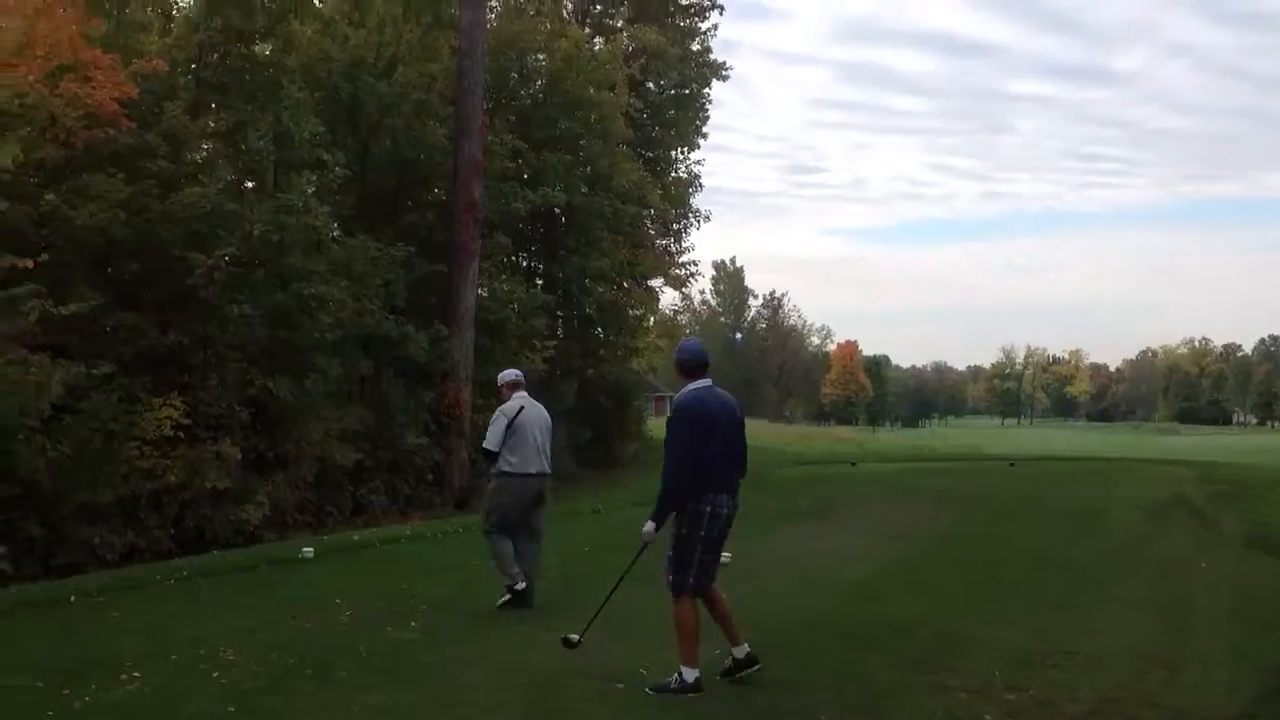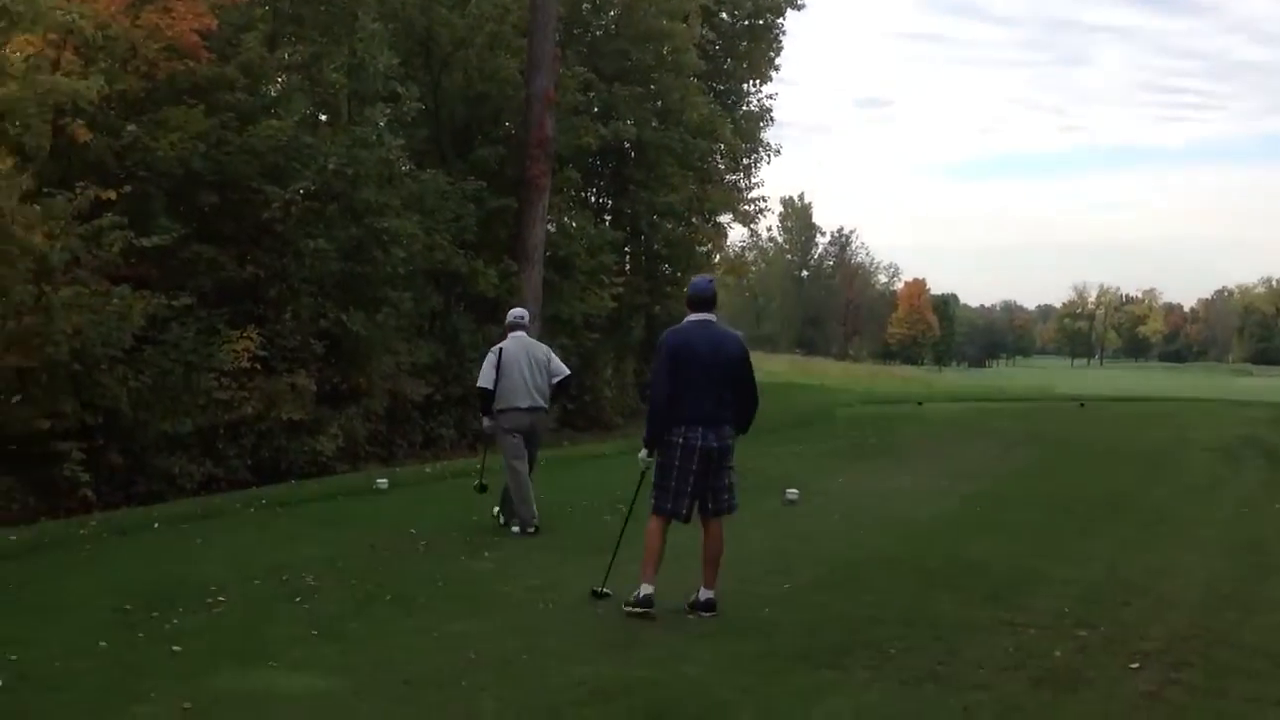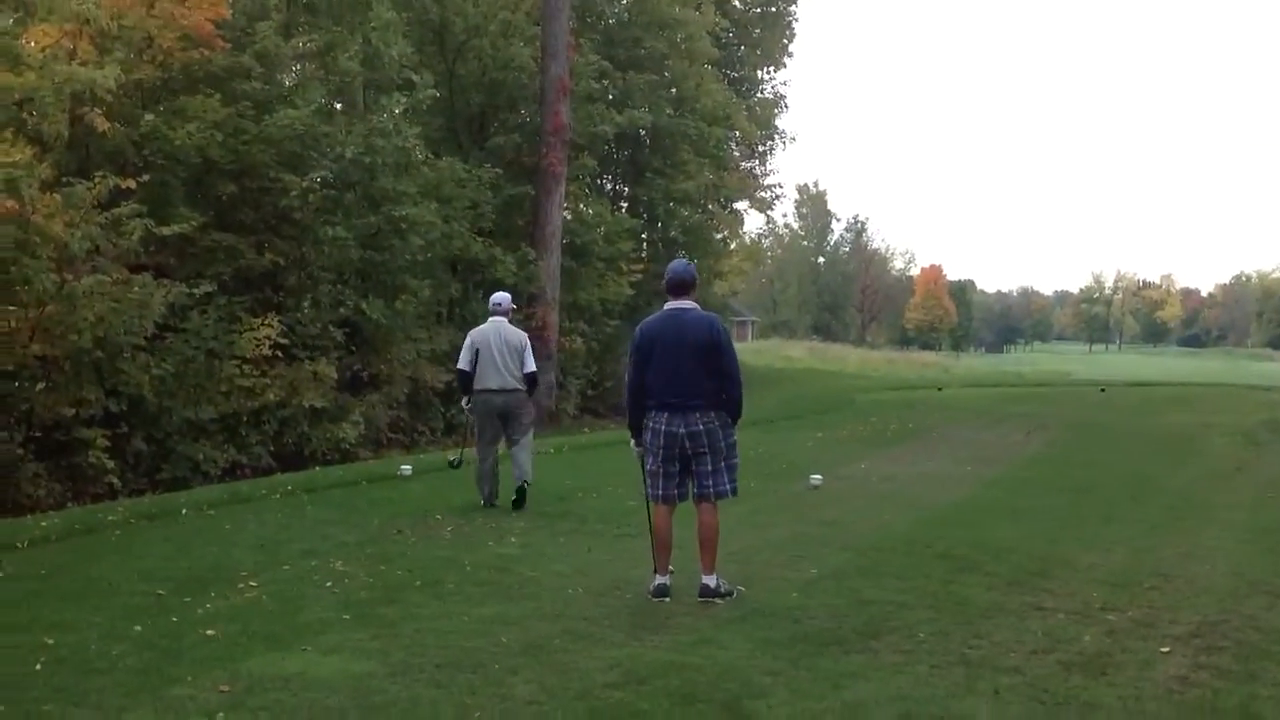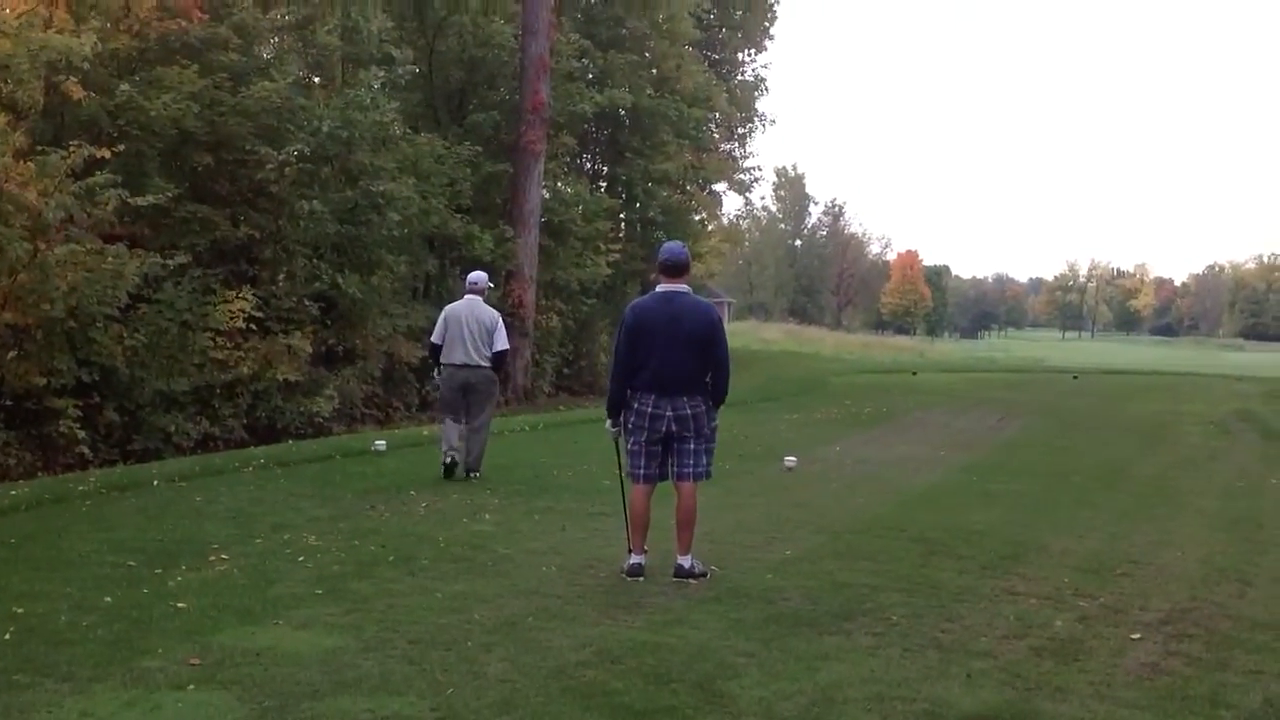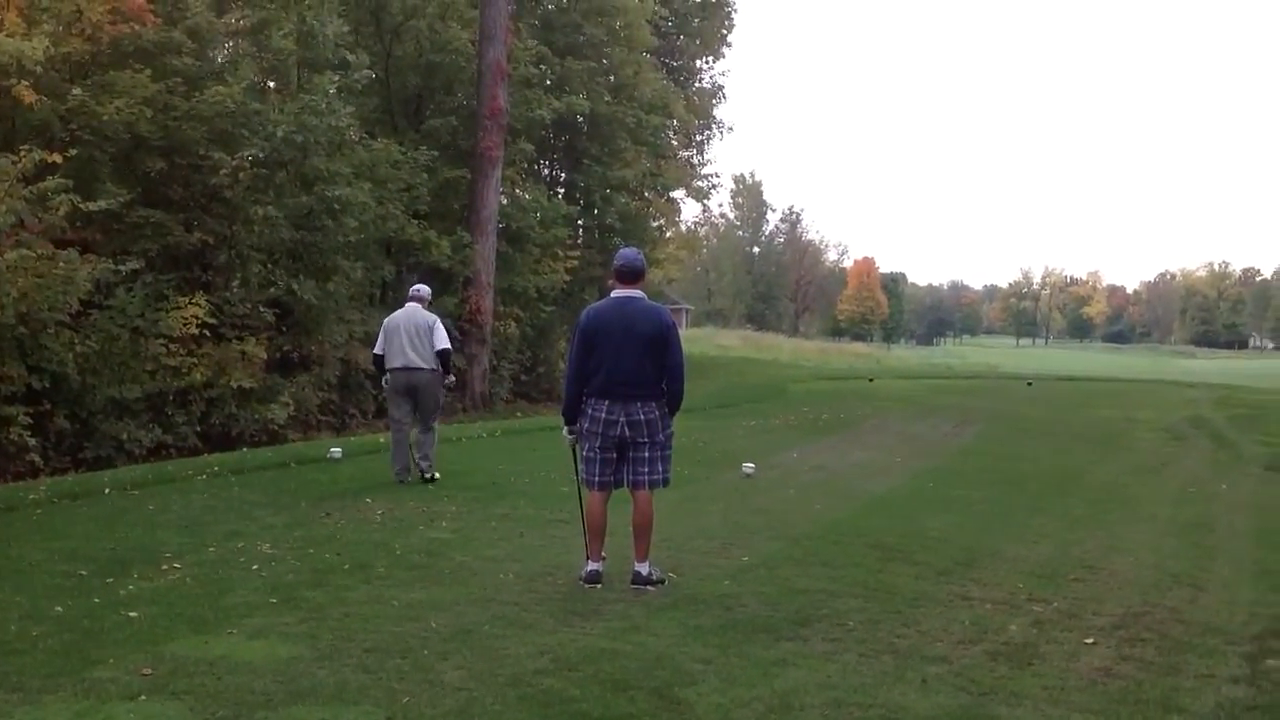
dt=1s
person 1, frame 1
left shoulder: (685, 406)
right shoulder: (727, 402)
left elbow: (677, 470)
right elbow: (739, 456)
left wrist: (657, 518)
left hip: (697, 505)
right hip: (724, 500)
left knee: (682, 588)
right knee: (701, 582)
left ankle: (688, 674)
right ankle: (741, 652)
person 1, frame 2
left shoulder: (673, 339)
right shoulder: (733, 341)
left elbow: (660, 396)
right elbow: (749, 396)
left wrist: (650, 442)
right wrist: (736, 430)
left hip: (682, 435)
right hip: (720, 436)
left knee: (660, 514)
right knee: (713, 518)
left ankle: (646, 590)
right ankle: (707, 594)
person 1, frame 3
left shoulder: (647, 329)
right shoulder: (711, 324)
left elbow: (635, 384)
right elbow: (731, 378)
left wrist: (636, 431)
right wrist: (731, 419)
left hip: (661, 423)
right hip: (706, 421)
left knee: (662, 504)
right knee: (707, 503)
left ankle: (661, 580)
right ankle: (709, 581)
person 1, frame 4
left shoulder: (637, 310)
right shoulder: (706, 312)
left elbow: (621, 365)
right elbow: (720, 366)
left wrist: (614, 412)
right wrist: (714, 404)
left hip: (645, 405)
right hip: (691, 406)
left knee: (641, 484)
right knee: (686, 485)
left ankle: (636, 559)
right ankle: (684, 562)
person 1, frame 5
left shoulder: (592, 315)
right shoulder: (661, 317)
left elbow: (576, 371)
right elbow: (675, 372)
left wrist: (570, 418)
right wrist: (669, 412)
left hip: (600, 410)
right hip: (647, 411)
left knee: (597, 491)
right knee: (643, 491)
left ankle: (593, 566)
right ankle: (642, 568)
person 2, frame 1
left shoulder: (506, 411)
right shoulder: (542, 411)
left elbow: (489, 450)
left wrist: (496, 463)
left hip: (511, 481)
right hip: (539, 480)
left knee: (496, 531)
right knee: (529, 536)
left ankle: (516, 581)
right ankle: (523, 595)
person 2, frame 2
left shoulder: (498, 351)
right shoulder: (542, 350)
left elbow: (485, 388)
right elbow: (564, 378)
left wrist: (487, 415)
right wrist: (546, 400)
left hip: (508, 416)
right hip: (537, 415)
left knee: (517, 467)
right knee: (523, 466)
left ankle: (527, 521)
right ankle: (507, 511)
person 2, frame 3
left shoulder: (475, 335)
right shoulder: (520, 336)
left elbow: (463, 370)
right elbow: (531, 373)
left wrist: (466, 395)
right wrist: (527, 395)
left hip: (485, 398)
right hip: (515, 397)
left knee: (487, 448)
right knee: (520, 443)
left ankle: (489, 497)
right ankle: (522, 480)
person 2, frame 4
left shoulder: (449, 311)
right shoulder: (493, 315)
left elbow: (435, 344)
right elbow: (501, 351)
left wrist: (438, 366)
right wrist: (495, 372)
left hip: (452, 372)
right hip: (482, 374)
left knee: (450, 417)
right knee: (477, 422)
left ankle: (450, 453)
right ankle: (472, 468)
person 2, frame 5
left shoulder: (390, 320)
right shoulder: (431, 319)
left elbow: (378, 354)
right elbow: (443, 351)
left wrist: (384, 374)
right wrist: (447, 373)
left hip: (397, 376)
right hip: (426, 376)
left knee: (400, 426)
right knee: (427, 424)
left ankle: (401, 473)
right ankle: (426, 469)
